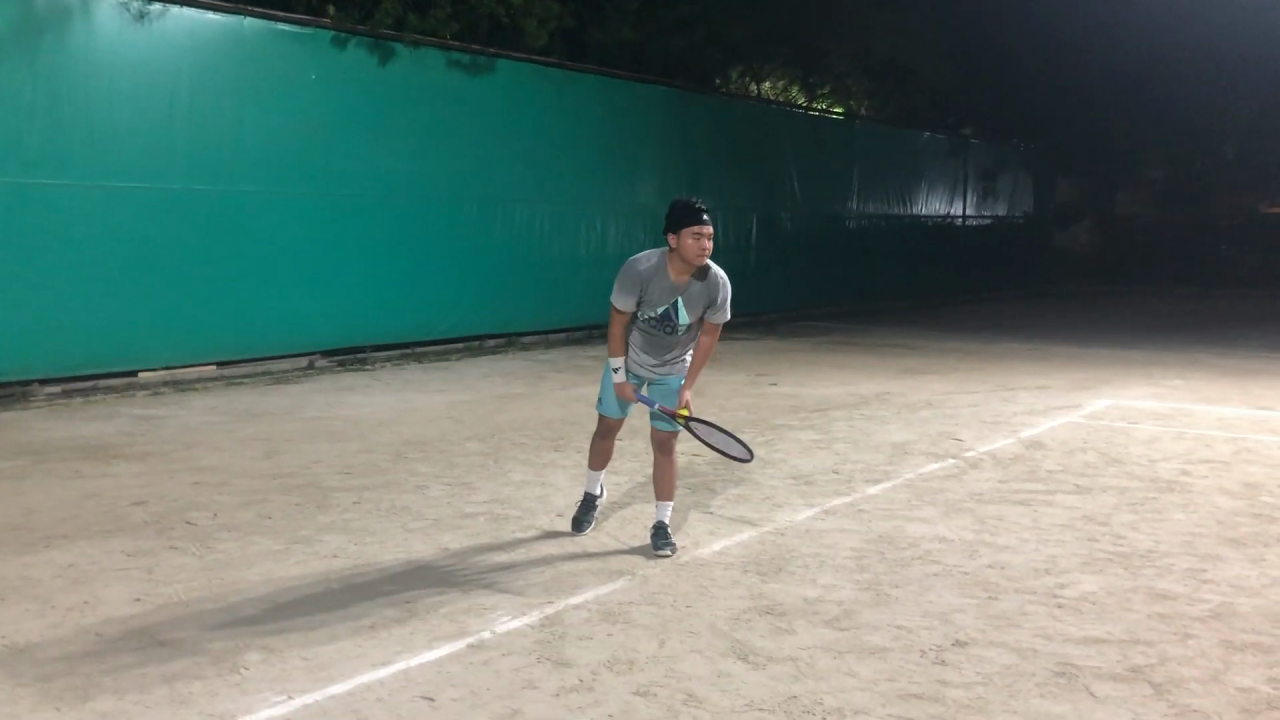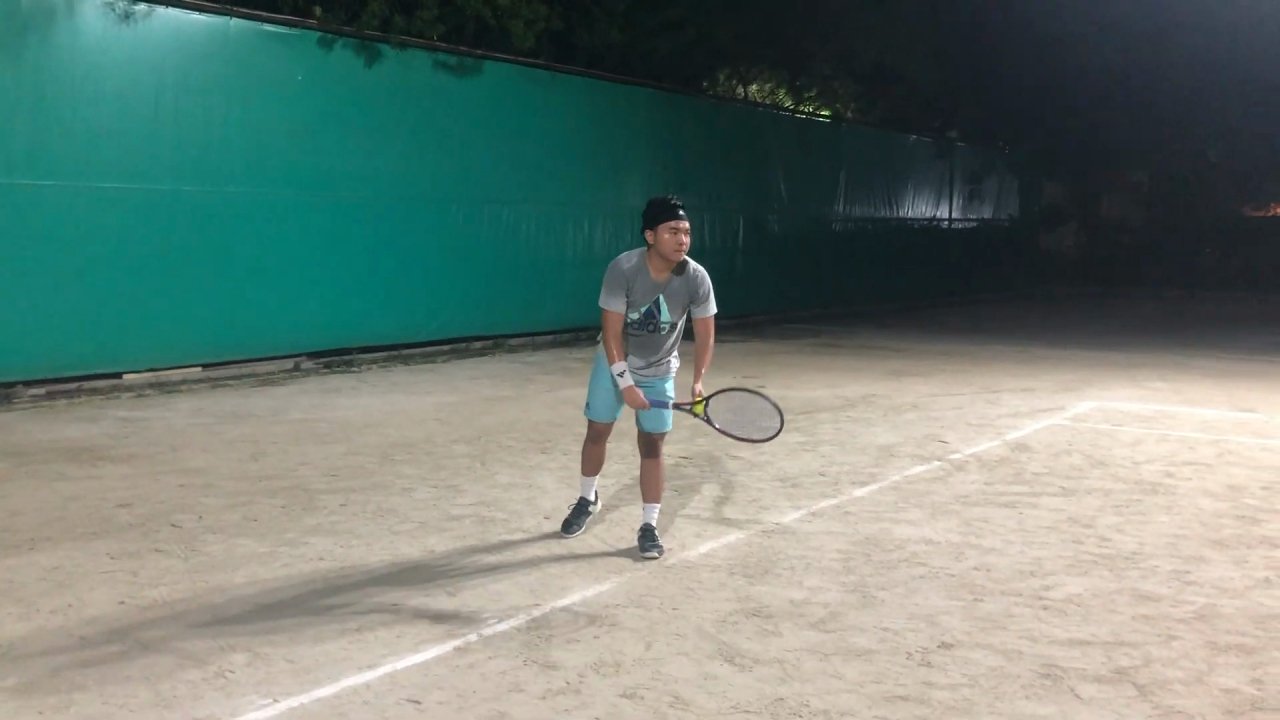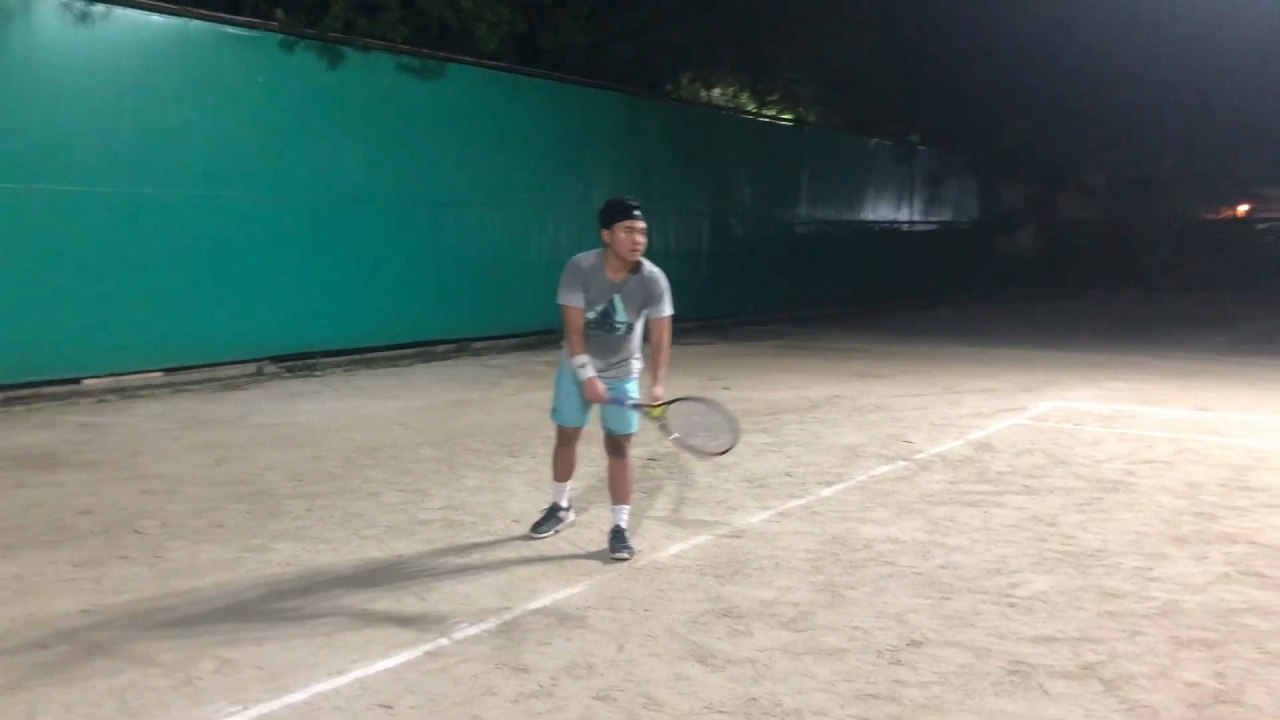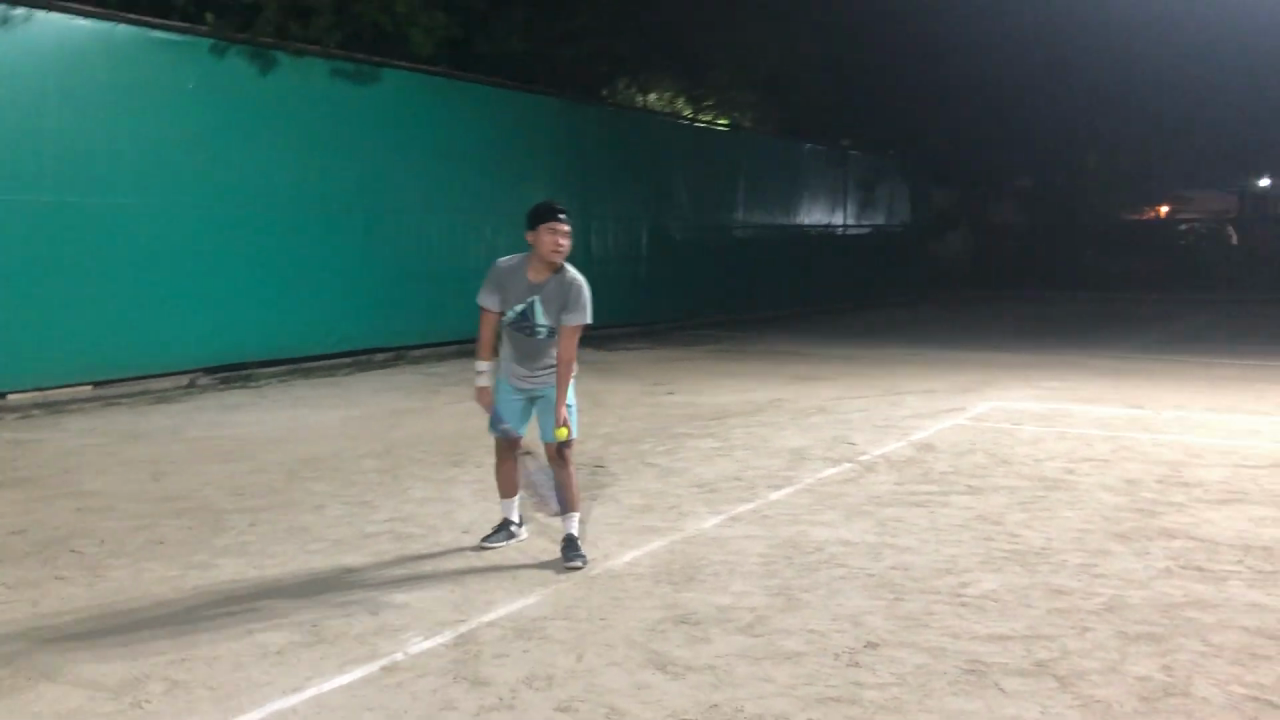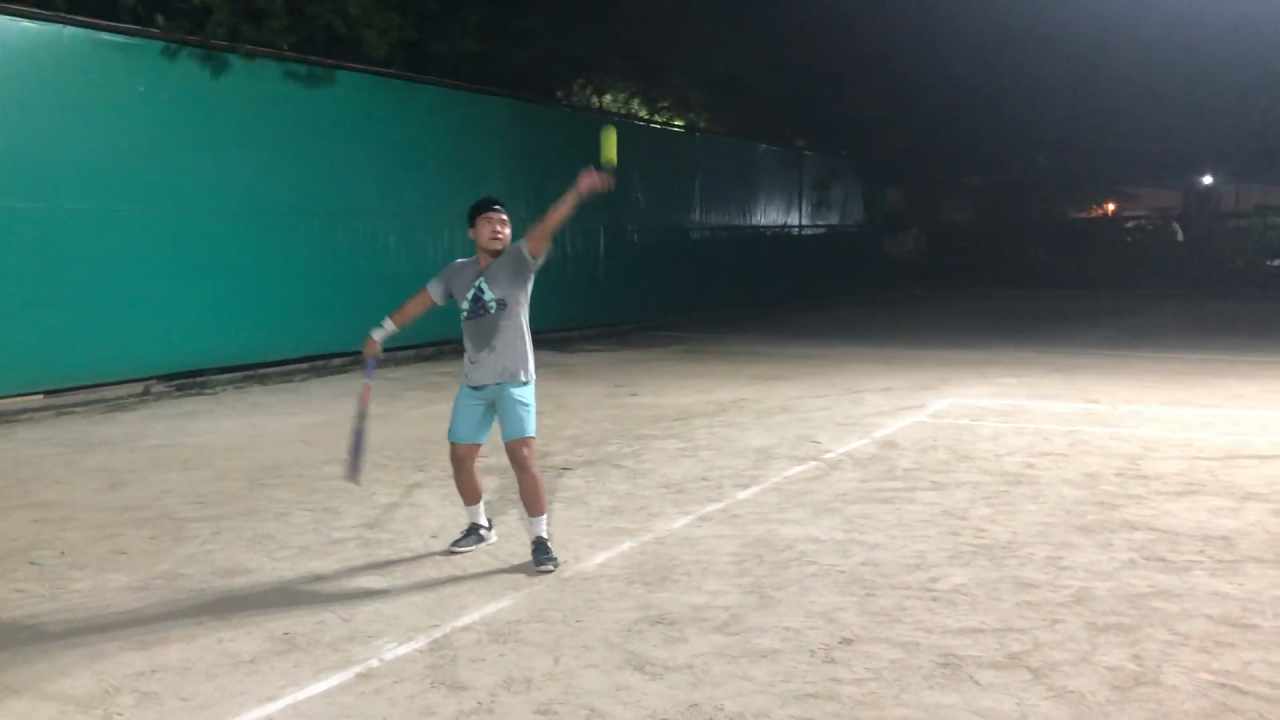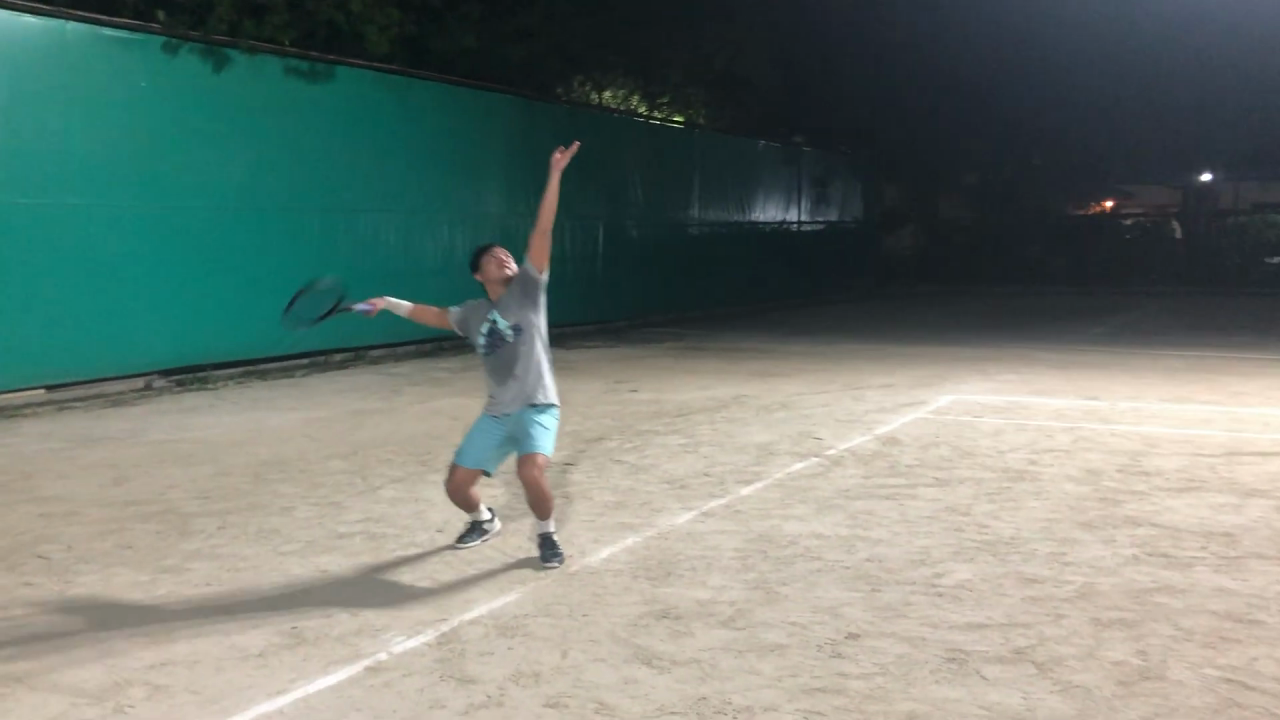
dt=0.3s
person 1, frame 1
left shoulder: (717, 283)
right shoulder: (639, 269)
left elbow: (708, 336)
right elbow: (618, 325)
left wrist: (687, 387)
right wrist: (619, 377)
left hip: (672, 370)
right hip: (627, 361)
left knee: (665, 443)
right knee: (607, 428)
left ankle: (662, 525)
right ankle: (593, 493)
person 1, frame 2
left shoulder: (697, 279)
right shoulder: (622, 269)
left elbow: (705, 334)
right elbow: (612, 333)
left wrist: (699, 380)
right wrist: (626, 384)
left hip: (659, 372)
right hip: (614, 365)
left knee: (652, 446)
right knee: (596, 433)
left ankle: (649, 527)
right ankle: (587, 500)
person 1, frame 3
left shoulder: (652, 280)
right shoulder: (579, 268)
left elbow: (660, 336)
right elbow: (574, 330)
left wrist: (657, 383)
right wrist: (587, 377)
left hip: (622, 373)
right hip: (578, 368)
left knee: (618, 447)
right knee: (566, 437)
left ankle: (619, 528)
right ankle: (560, 506)
person 1, frame 4
left shoulder: (574, 284)
right shoulder: (503, 272)
left elbow: (568, 346)
right elbow: (488, 327)
left wrist: (562, 402)
right wrist: (483, 380)
left hip: (553, 381)
right hip: (510, 379)
left knee: (559, 455)
right knee: (505, 448)
left ankle: (571, 536)
right ankle: (512, 522)
person 1, frame 5
left shoulder: (520, 258)
right shoulder: (458, 271)
left elbow: (544, 229)
right elbow: (423, 300)
left wrist: (577, 192)
right wrist: (381, 332)
left hip: (514, 381)
right hip: (474, 384)
left knee: (521, 456)
right knee: (461, 456)
left ankle: (540, 539)
right ankle: (480, 525)
person 1, frame 6
left shoulder: (528, 291)
right shoulder: (475, 312)
left elbow: (542, 230)
right elbow: (436, 316)
left wrist: (555, 173)
right wrist: (391, 303)
left hip: (537, 409)
right hip: (496, 415)
left knee: (531, 475)
right knee: (456, 484)
left ankle: (547, 535)
right ankle: (484, 520)
